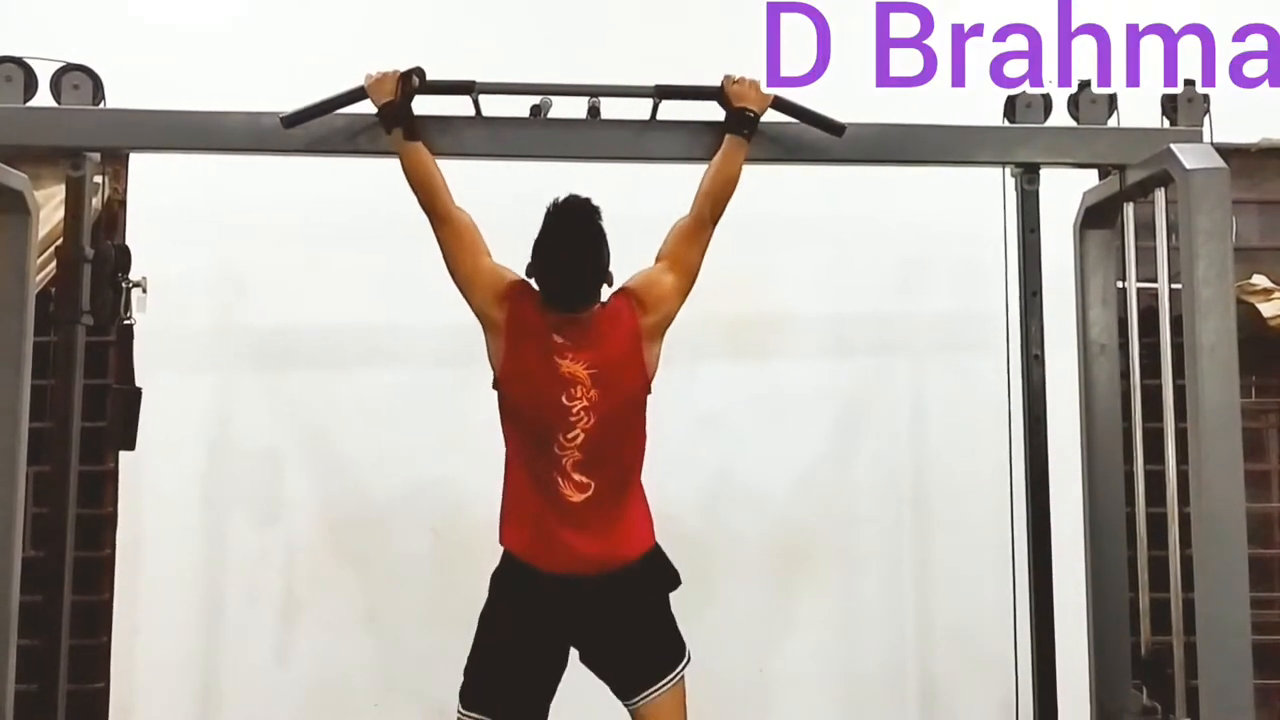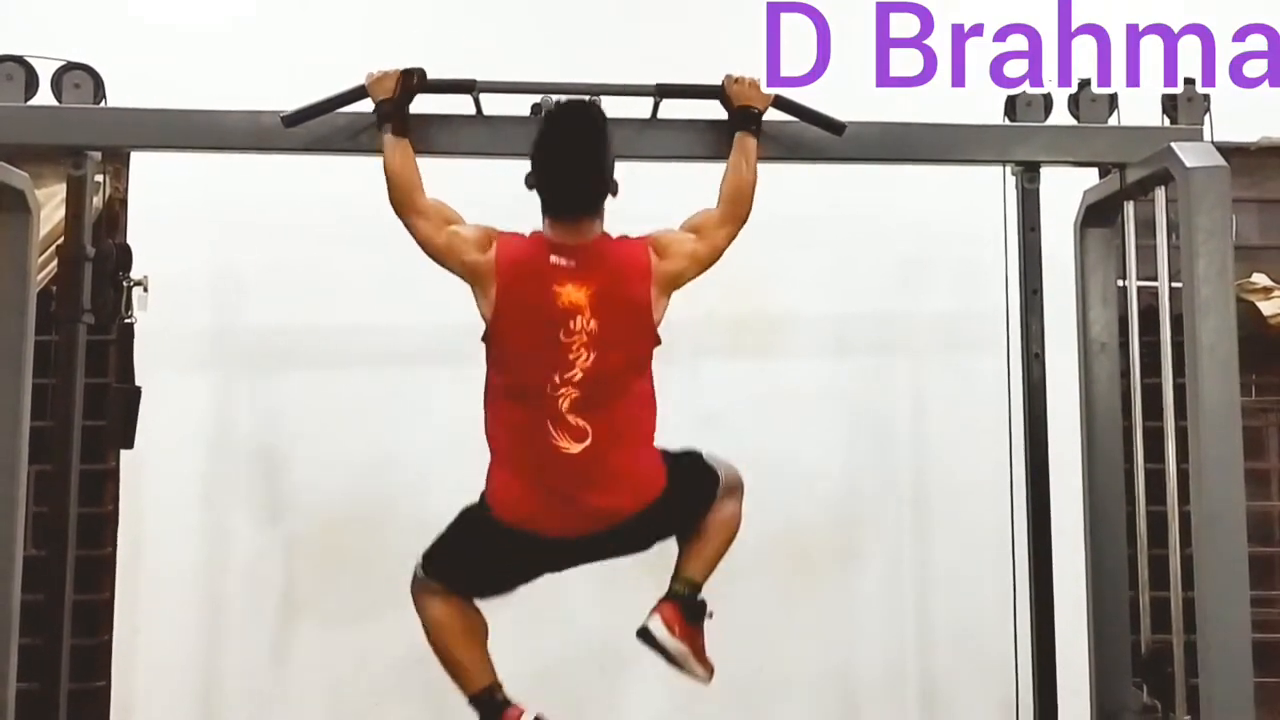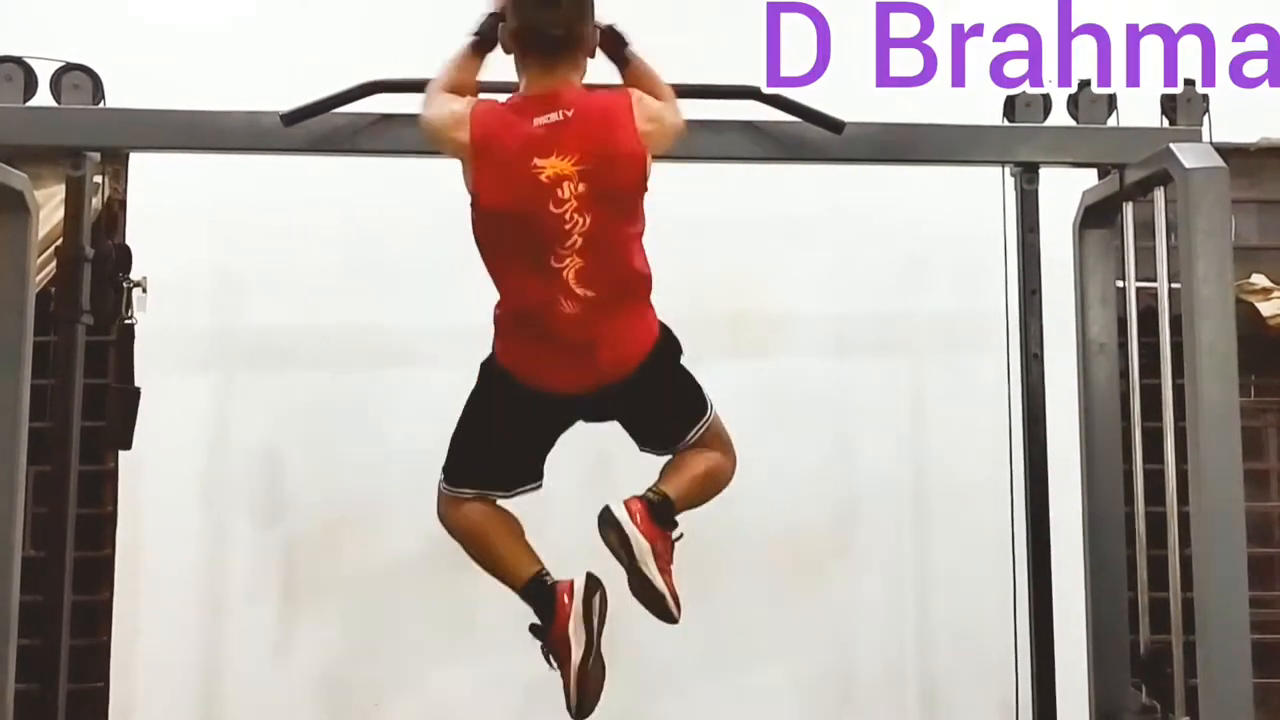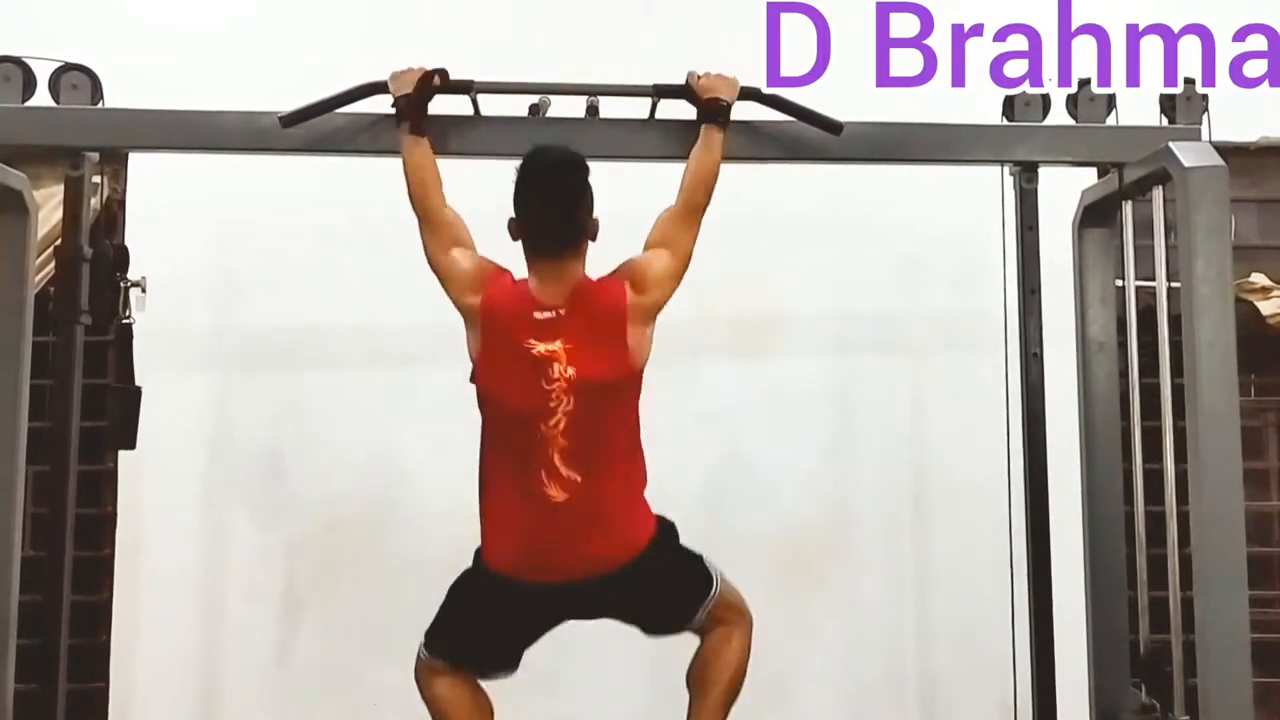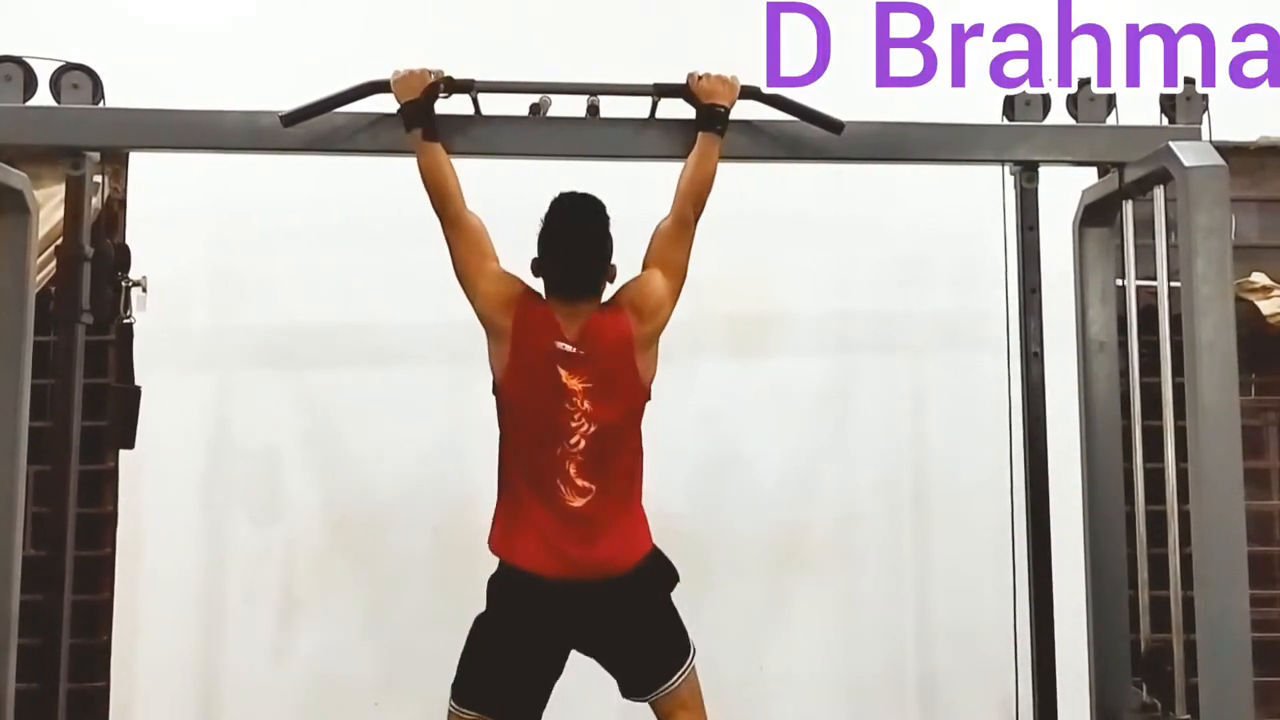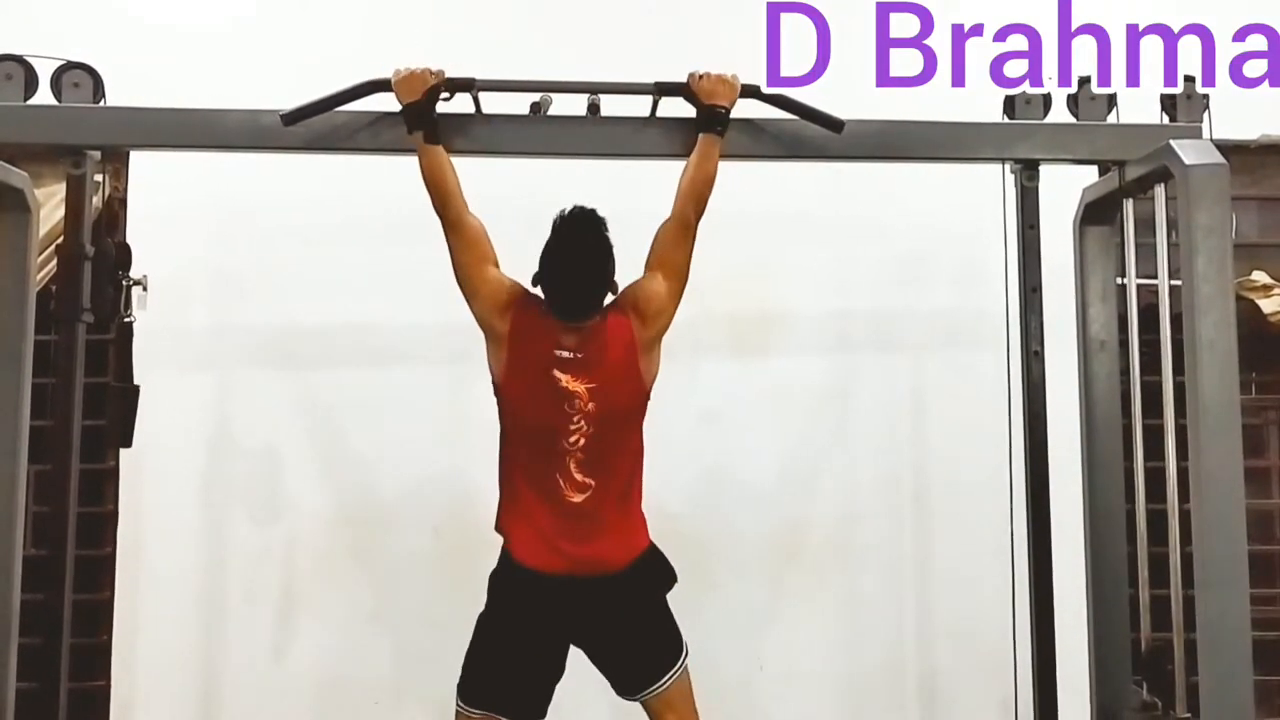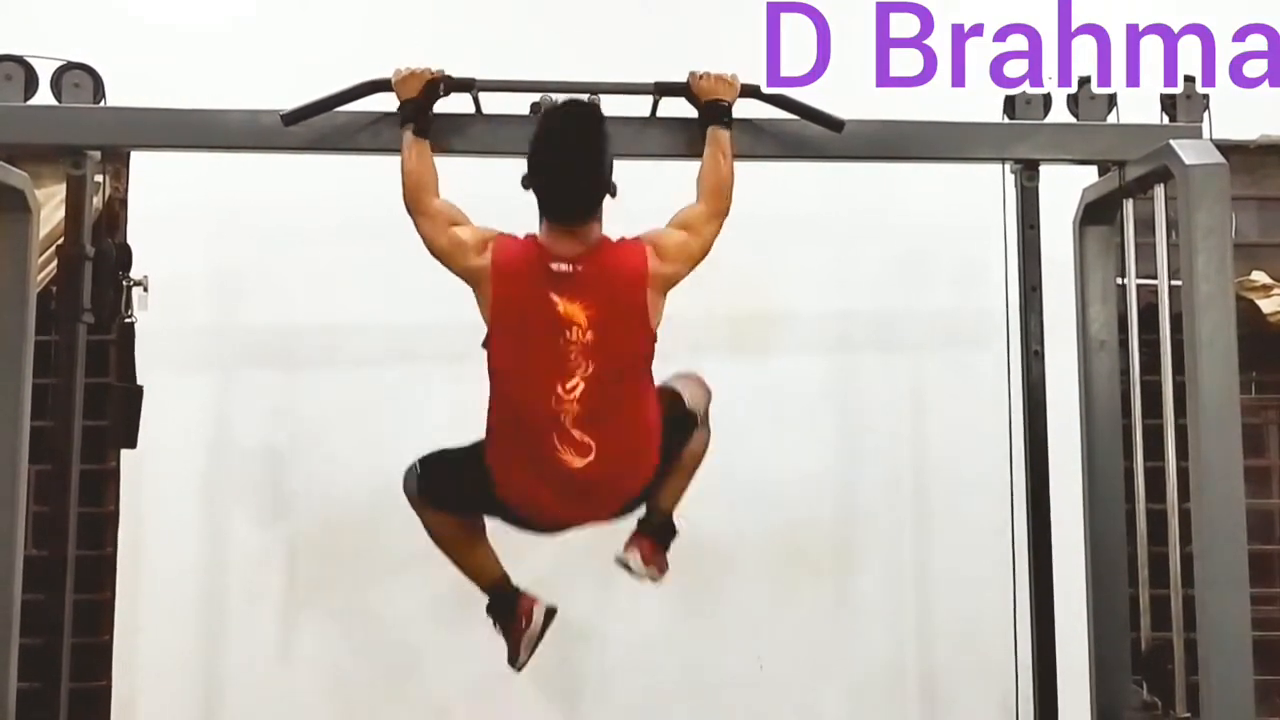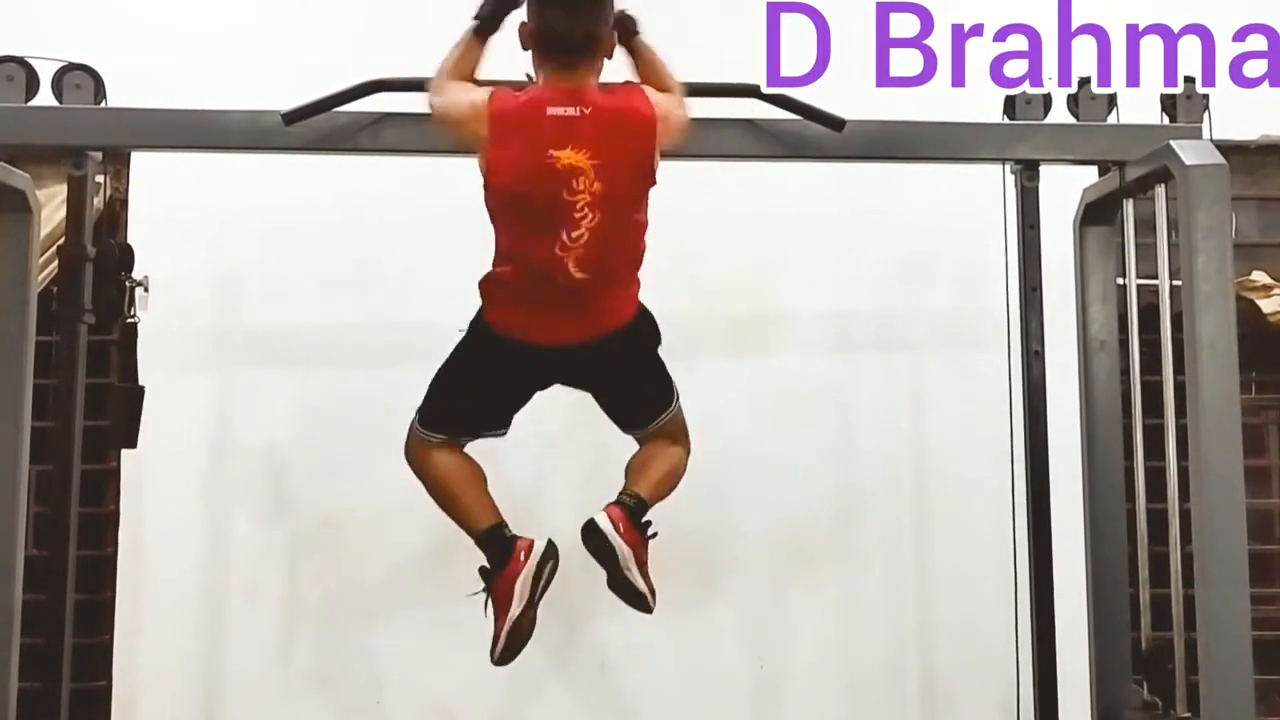
dt=0.3s
person 1, frame 1
left shoulder: (503, 317)
right shoulder: (642, 321)
left elbow: (443, 212)
right elbow: (701, 219)
left wrist: (397, 118)
right wrist: (739, 125)
left hip: (529, 577)
right hip: (626, 574)
person 1, frame 2
left shoulder: (492, 265)
right shoulder: (650, 267)
left elbow: (412, 208)
right elbow: (729, 217)
left wrist: (391, 116)
right wrist: (746, 122)
left hip: (519, 522)
right hip: (631, 504)
left knee: (434, 589)
right knee: (724, 487)
right ankle: (679, 607)
person 1, frame 3
left shoulder: (474, 132)
right shoulder: (632, 119)
left elbow: (434, 107)
right elbow: (671, 116)
left hip: (526, 373)
right hip: (632, 362)
left knee: (459, 503)
right knee: (714, 449)
left ankle: (555, 603)
right ankle: (652, 515)
person 1, frame 4
left shoulder: (481, 300)
right shoulder: (632, 302)
left elbow: (428, 208)
right elbow: (689, 205)
left wrist: (412, 111)
right wrist: (713, 111)
left hip: (514, 570)
right hip: (625, 558)
right knee: (731, 619)
person 1, frame 5
left shoulder: (507, 323)
right shoulder: (638, 326)
left elbow: (454, 216)
right elbow: (683, 219)
left wrist: (418, 118)
right wrist: (713, 120)
left hip: (529, 585)
right hip: (625, 580)
person 1, frame 6
left shoulder: (507, 328)
right shoulder: (639, 332)
left elbow: (456, 221)
right elbow: (684, 220)
left wrist: (420, 120)
right wrist: (712, 120)
left hip: (528, 580)
right hip: (623, 577)
person 1, frame 7
left shoulder: (490, 262)
right shoulder: (649, 265)
left elbow: (422, 205)
right elbow: (713, 209)
left wrist: (413, 114)
right wrist: (718, 115)
left hip: (520, 488)
right hip: (621, 479)
left knee: (427, 486)
right knee: (694, 397)
left ankle: (510, 601)
right ankle: (651, 533)
person 1, frame 8
left shoulder: (488, 115)
right shoulder: (647, 116)
left elbow: (441, 89)
left hip: (511, 333)
right hip: (614, 331)
left knee: (429, 443)
right knee: (670, 439)
left ankle: (506, 553)
right ankle: (627, 516)
